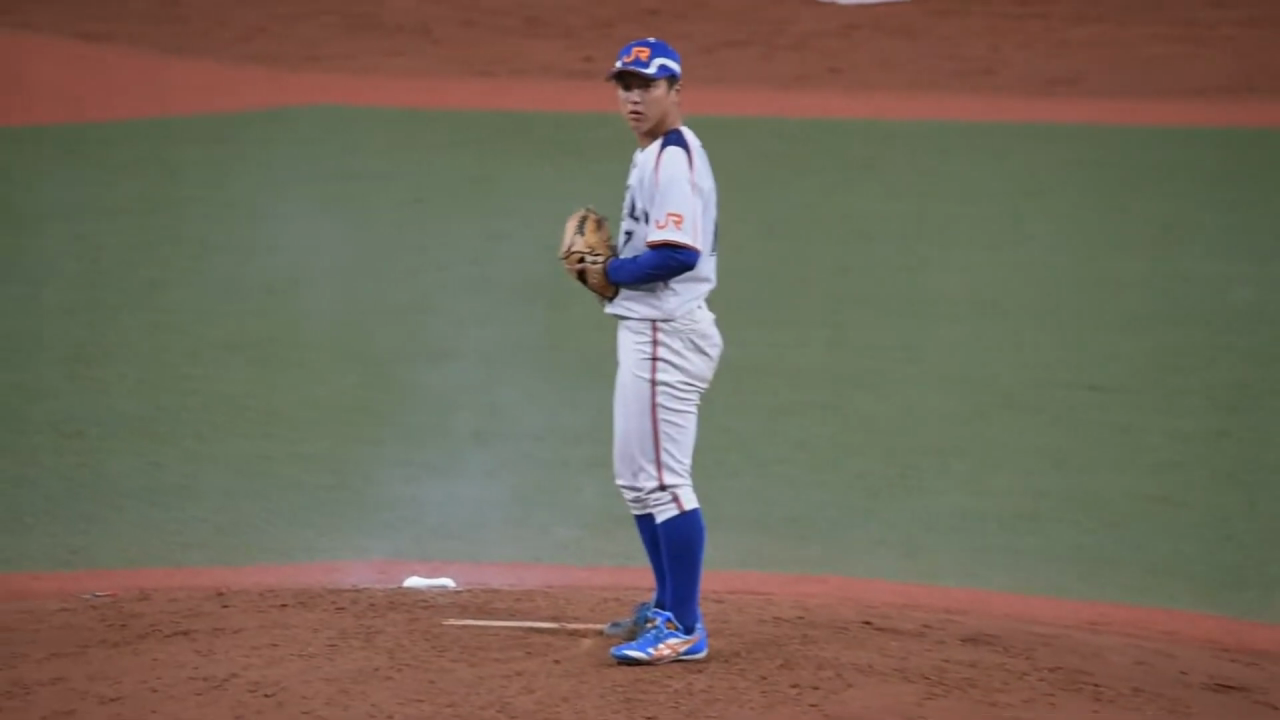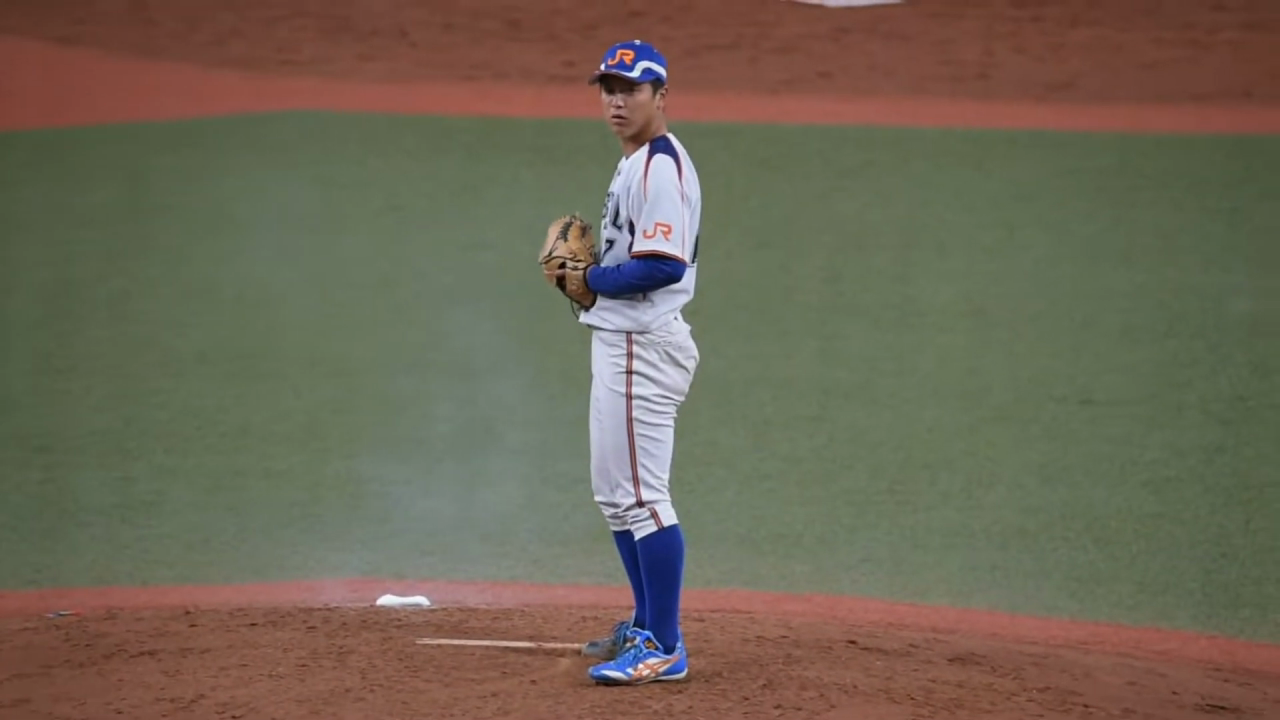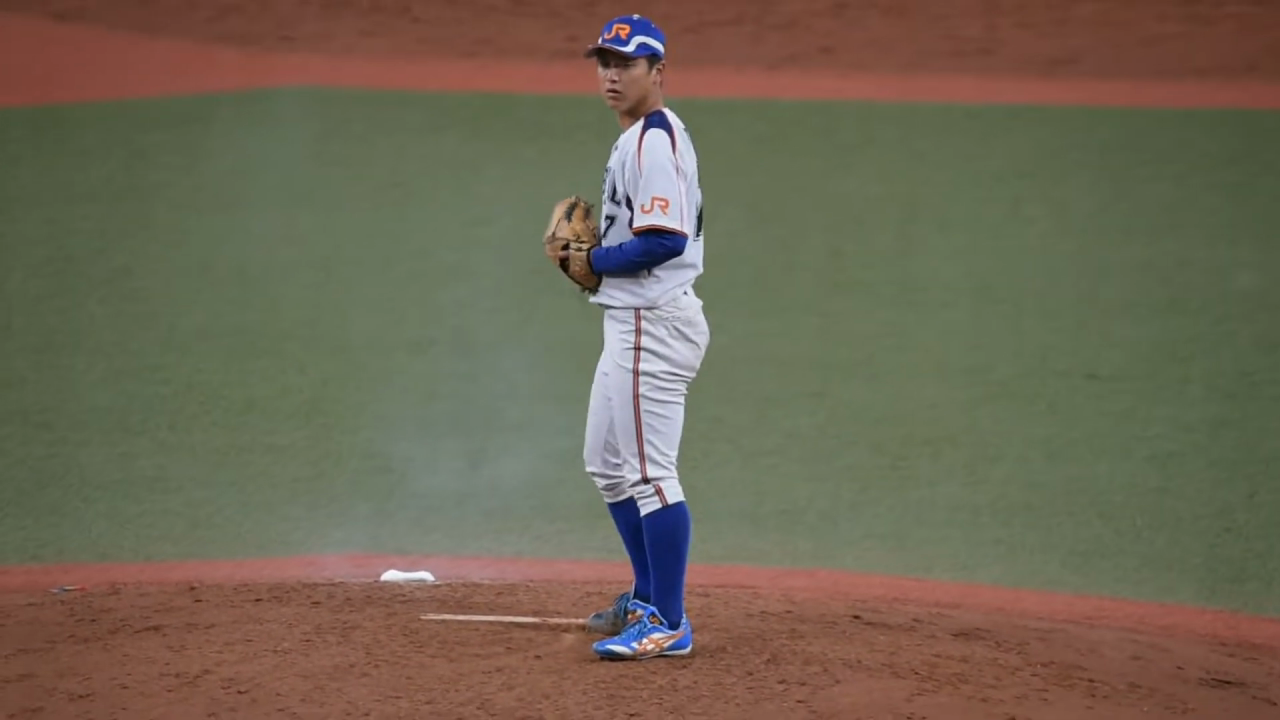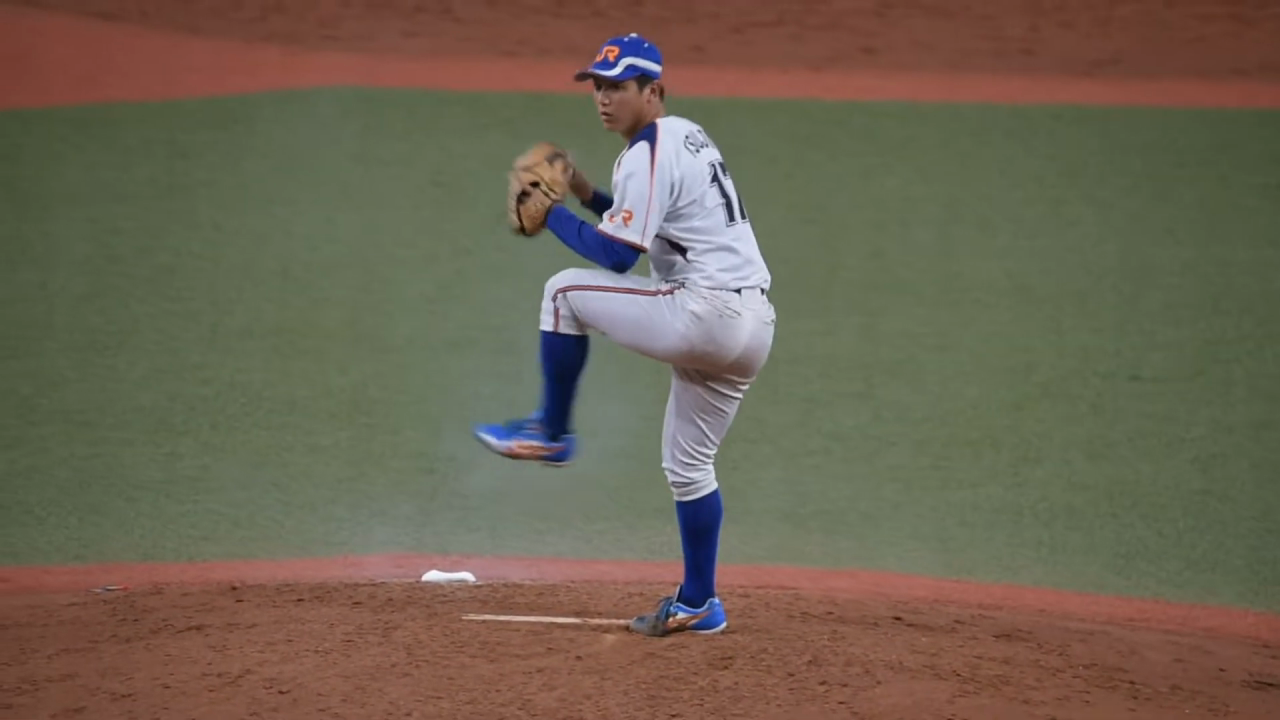
dt=0.7s
person 1, frame 1
left shoulder: (673, 155)
right shoulder: (652, 155)
left elbow: (677, 254)
left wrist: (610, 271)
right wrist: (614, 267)
left hip: (664, 336)
right hip: (649, 332)
left knee: (662, 481)
right knee: (636, 479)
left ankle: (684, 627)
right ankle: (667, 607)
person 1, frame 2
left shoulder: (660, 164)
right shoulder: (634, 162)
left elbow: (664, 266)
left wrist: (590, 278)
right wrist: (591, 272)
left hip: (641, 348)
right hip: (621, 344)
left knee: (640, 497)
right knee: (617, 495)
left ankle: (664, 647)
right ankle: (647, 625)
person 1, frame 3
left shoulder: (655, 138)
right shoulder: (642, 137)
left elbow: (664, 241)
left wrist: (593, 261)
right wrist: (597, 248)
left hip: (652, 326)
right hip: (640, 323)
left knee: (647, 472)
right knee: (608, 464)
left ankle: (669, 622)
right ankle: (647, 599)
person 1, frame 4
left shoulder: (648, 152)
right shoulder: (686, 137)
left elbow: (616, 254)
left wrist: (551, 213)
right wrist: (594, 197)
left hip: (708, 313)
right hip: (751, 323)
left knee: (565, 292)
right knee: (690, 465)
left ankle: (551, 433)
right ankle: (698, 604)
